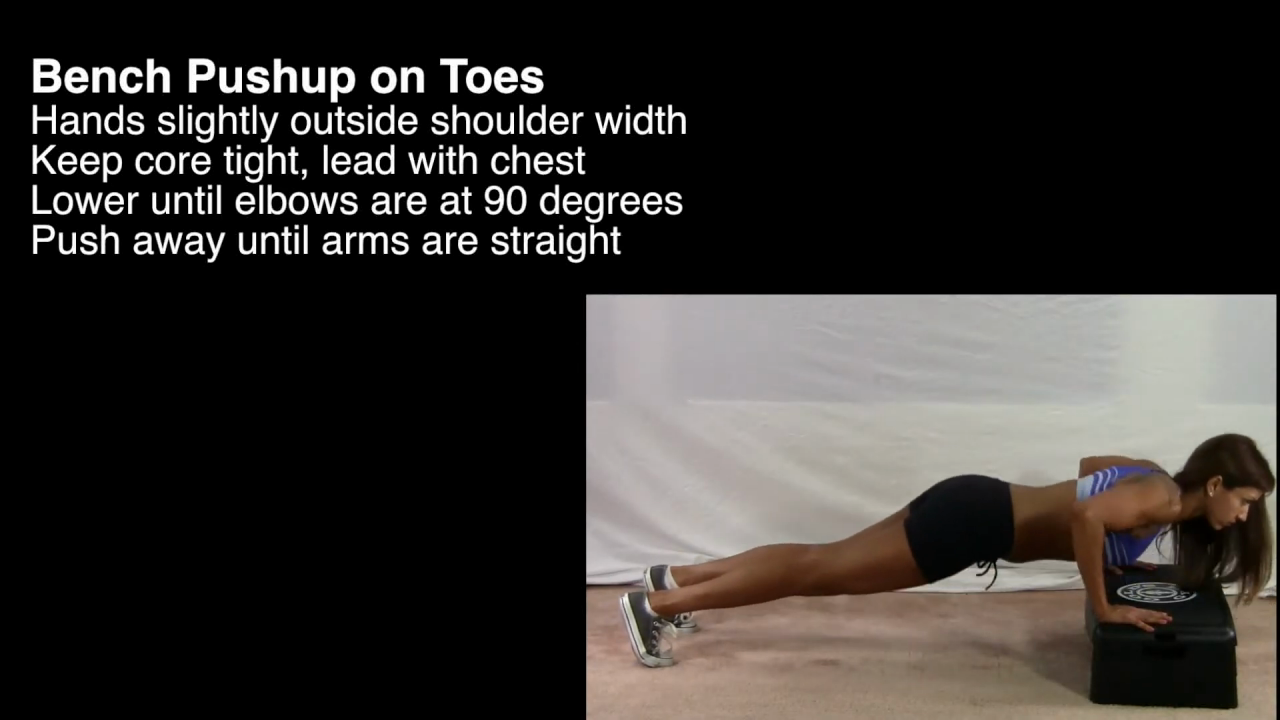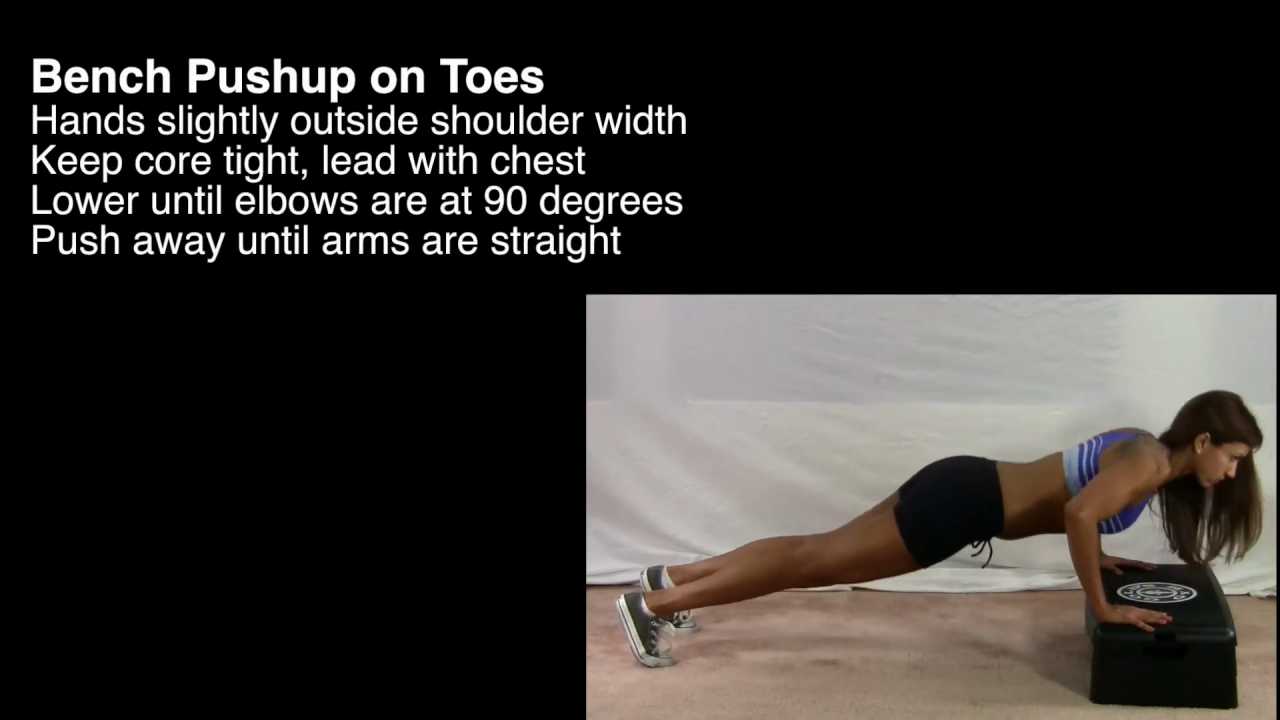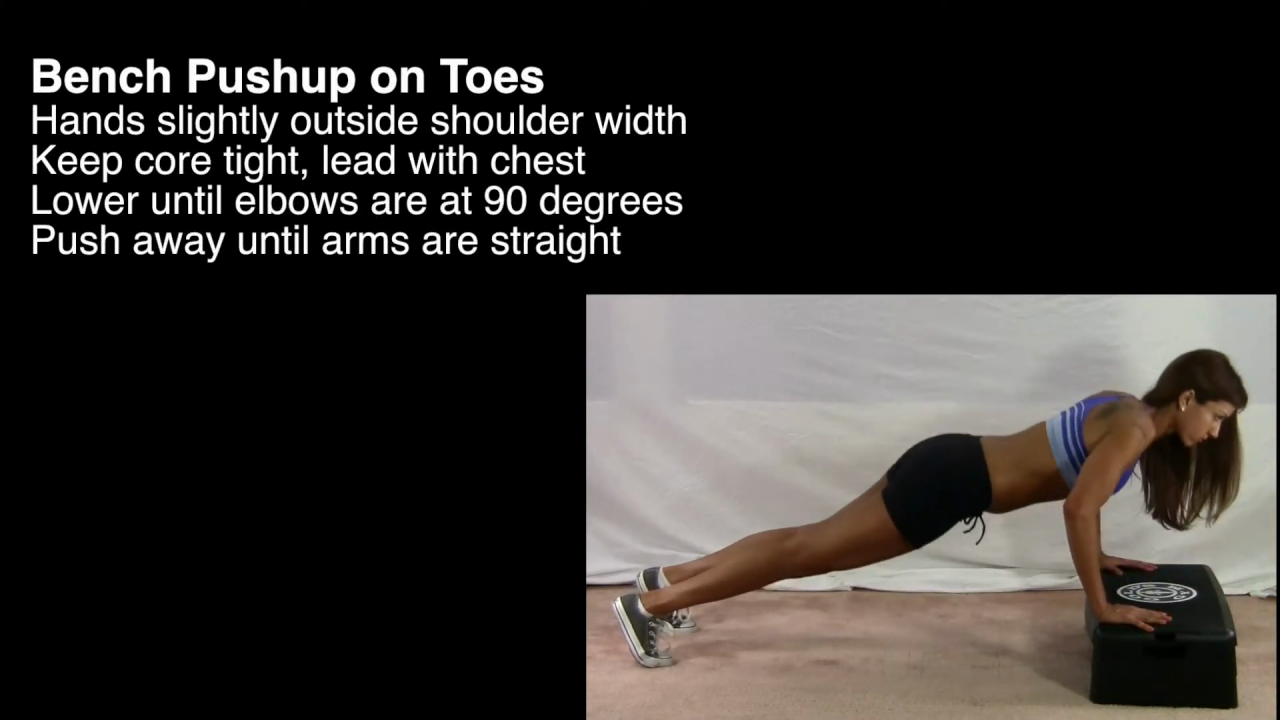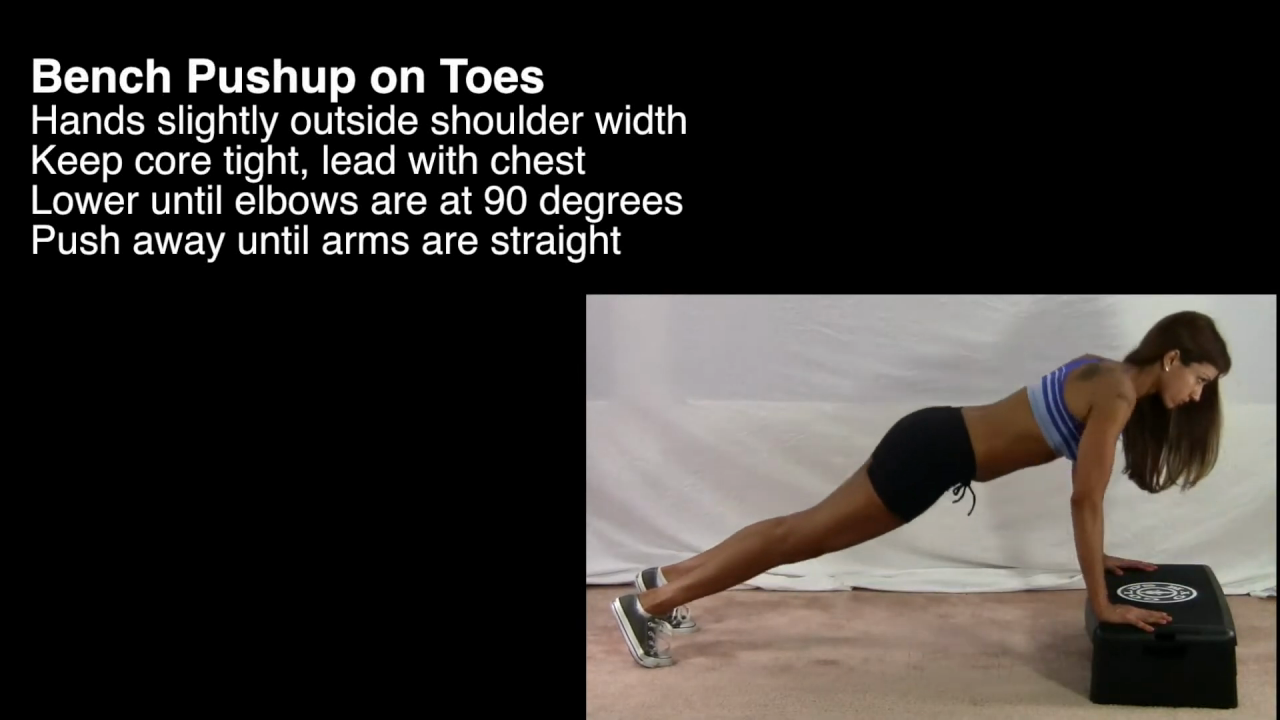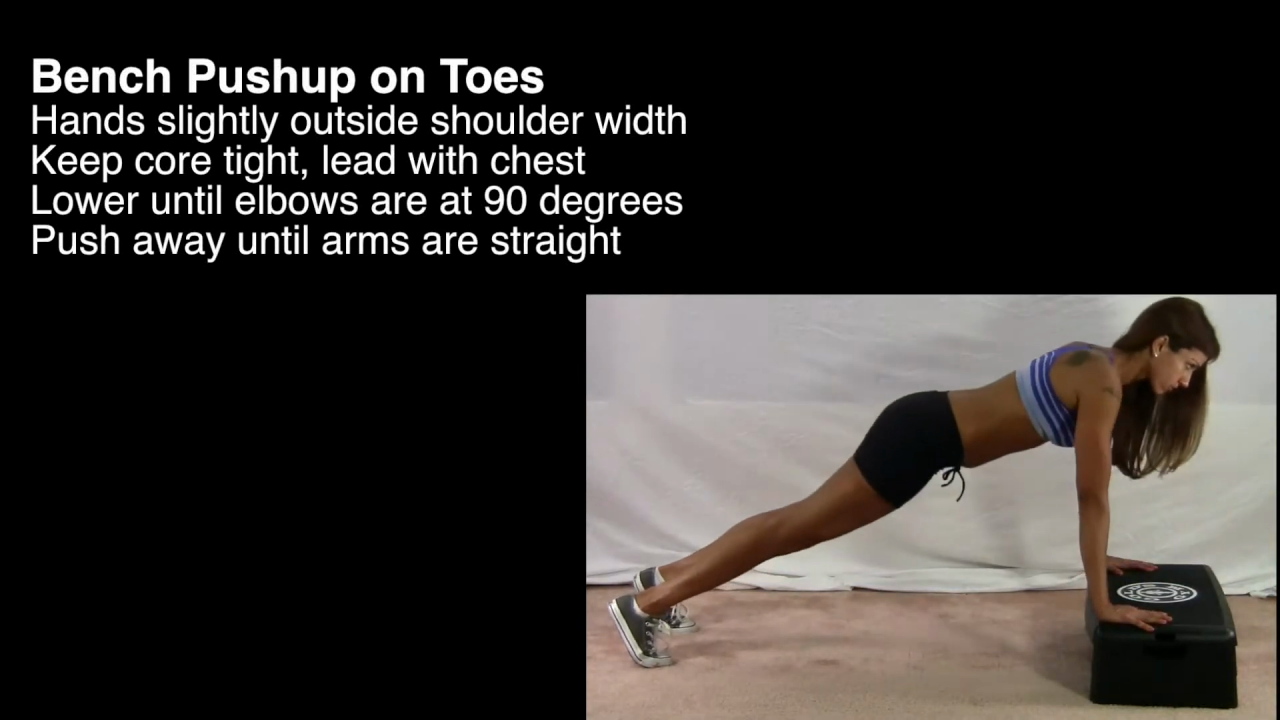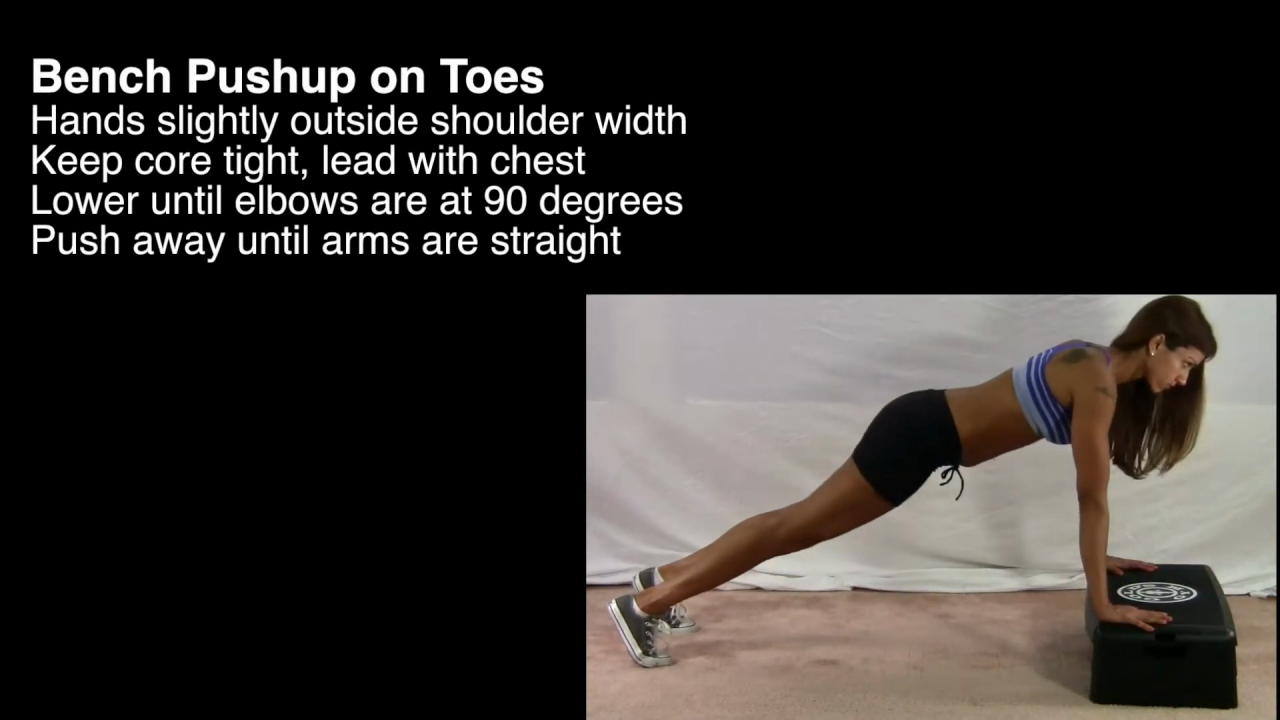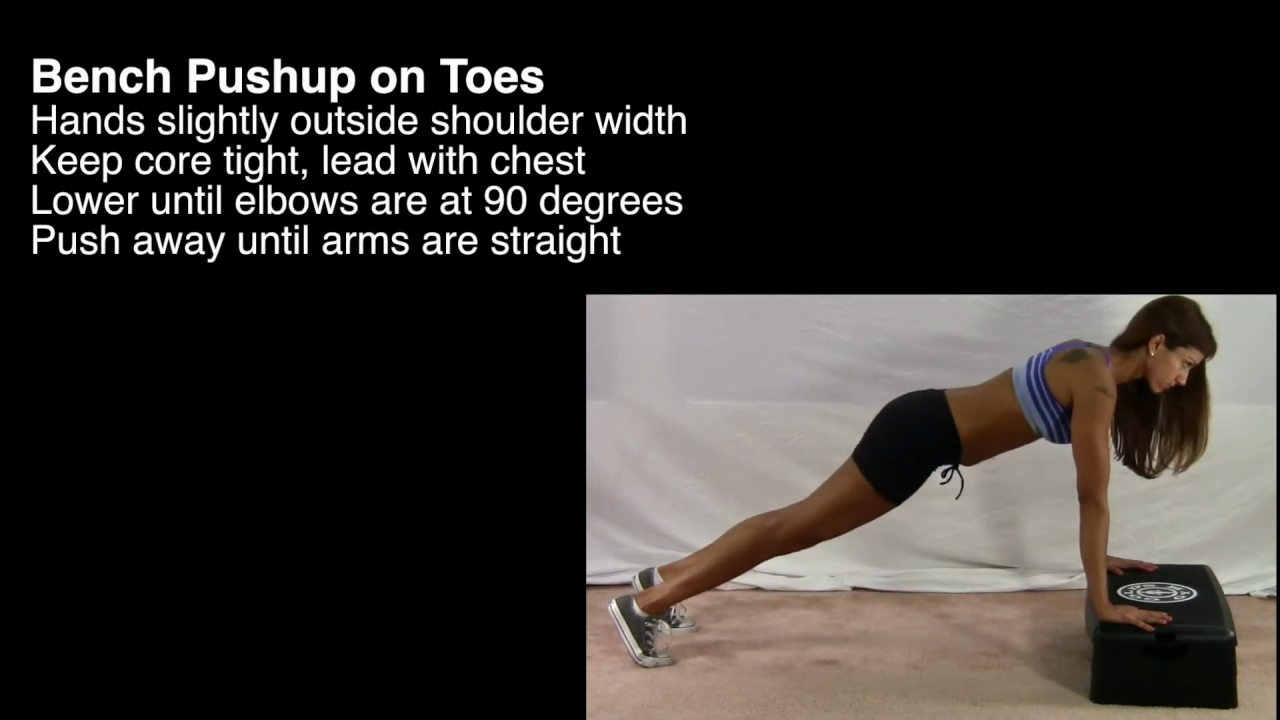
dt=0.2s
person 1, frame 1
left shoulder: (1157, 477)
right shoulder: (1161, 500)
right elbow: (1084, 515)
left wrist: (1109, 555)
right wrist: (1103, 608)
left hip: (975, 506)
right hip: (973, 523)
left knee: (822, 560)
right knee: (818, 571)
left ankle: (674, 578)
right ankle: (656, 604)
person 1, frame 2
left shoulder: (1145, 445)
right shoulder: (1150, 466)
right elbow: (1078, 515)
left wrist: (1101, 557)
right wrist: (1103, 608)
left hip: (964, 486)
right hip: (964, 505)
left knee: (817, 551)
right knee: (814, 563)
left ankle: (671, 578)
right ankle: (654, 603)
person 1, frame 3
left shoulder: (1129, 411)
right shoulder: (1134, 430)
left elbow: (1074, 487)
right elbow: (1078, 509)
left wrist: (1098, 557)
right wrist: (1102, 606)
left hip: (951, 465)
right hip: (952, 482)
left knee: (809, 539)
right knee: (805, 552)
left ankle: (667, 579)
right ankle: (651, 604)
person 1, frame 4
left shoulder: (1112, 377)
right shoulder: (1118, 395)
left elbow: (1080, 495)
right elbow: (1084, 500)
left wrist: (1098, 555)
right wrist: (1102, 605)
left hip: (937, 437)
right hip: (937, 452)
left knee: (803, 526)
right knee: (799, 539)
left ankle: (665, 580)
right ankle: (649, 605)
person 1, frame 5
left shoulder: (1101, 365)
right shoulder: (1104, 383)
left elbow: (1089, 488)
right elbow: (1093, 497)
left wrist: (1099, 557)
right wrist: (1102, 603)
left hip: (929, 424)
right hip: (925, 436)
left knee: (796, 521)
right knee: (795, 528)
left ankle: (662, 580)
right ankle: (645, 604)
person 1, frame 6
left shoulder: (1099, 363)
right shoulder: (1099, 383)
left elbow: (1090, 489)
right elbow: (1093, 497)
left wrist: (1103, 558)
right wrist: (1102, 604)
left hip: (927, 422)
right hip: (921, 434)
left knee: (796, 522)
right knee: (794, 528)
left ankle: (661, 580)
right ankle: (644, 603)
person 1, frame 7
left shoulder: (1099, 364)
right shoulder: (1098, 383)
left elbow: (1090, 490)
right elbow: (1093, 498)
left wrist: (1101, 558)
right wrist: (1103, 604)
left hip: (927, 422)
right hip: (921, 434)
left knee: (798, 523)
right knee: (795, 529)
left ankle: (662, 580)
right ankle: (645, 605)
